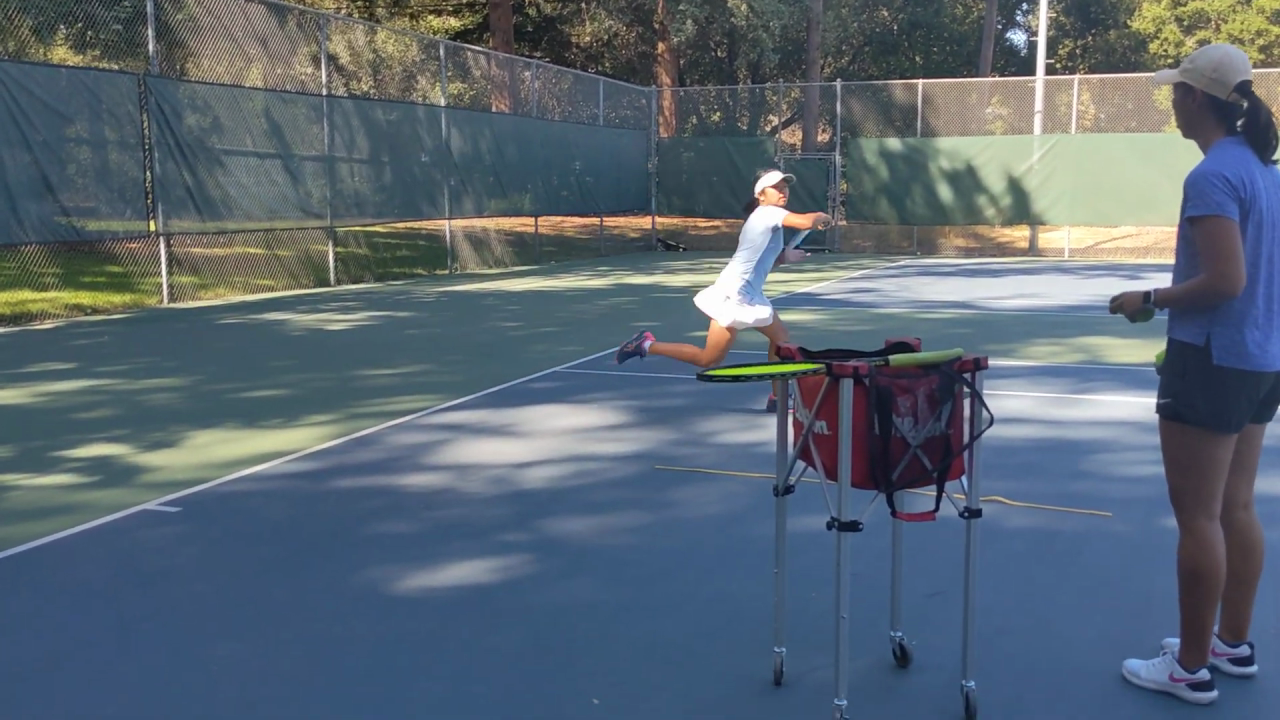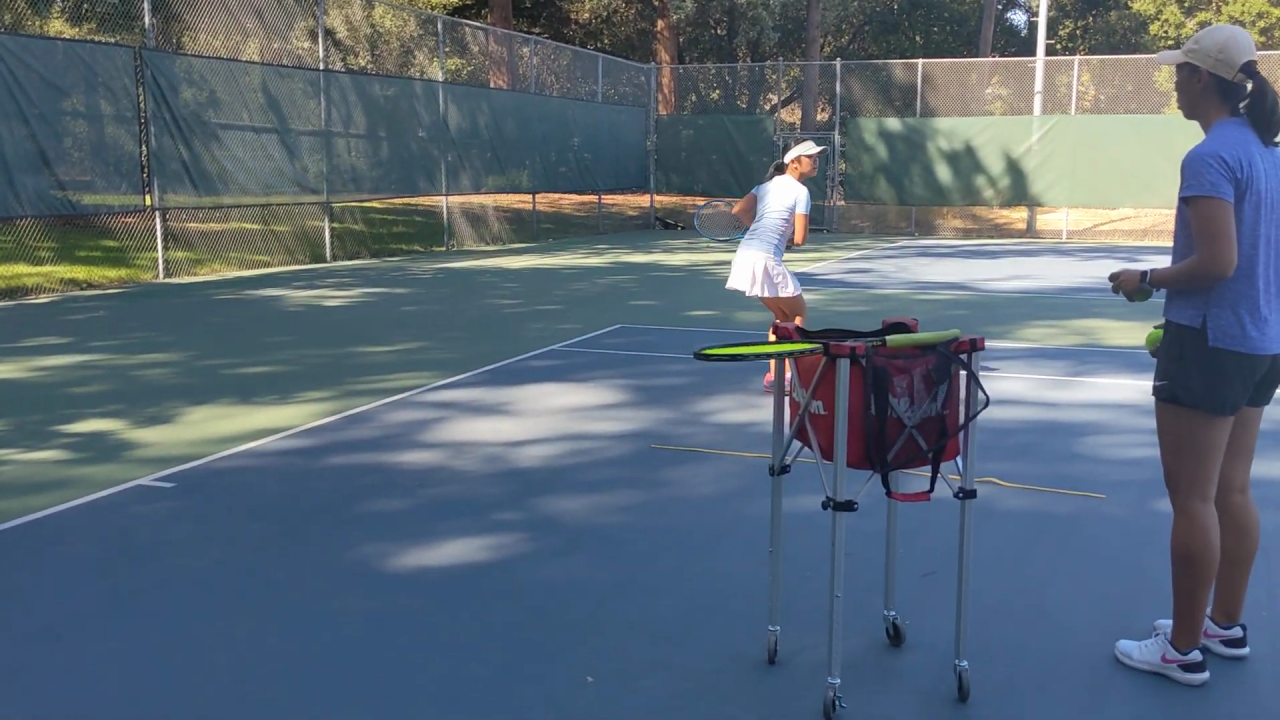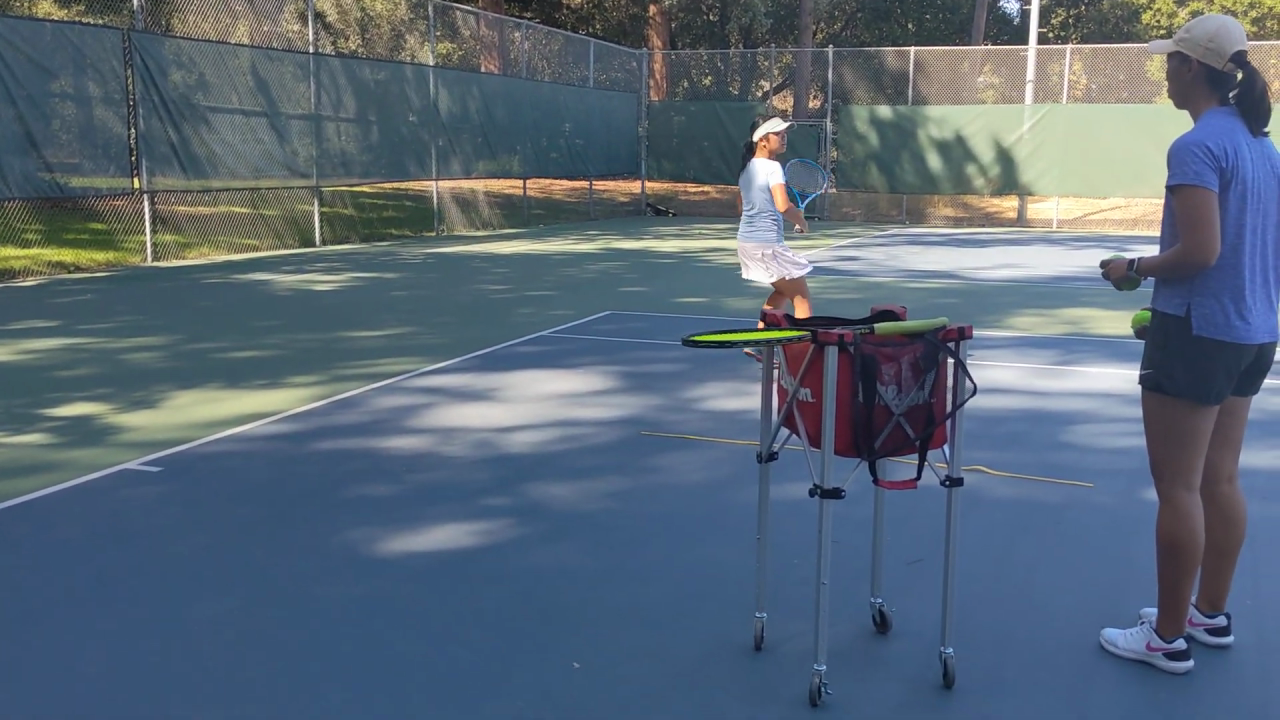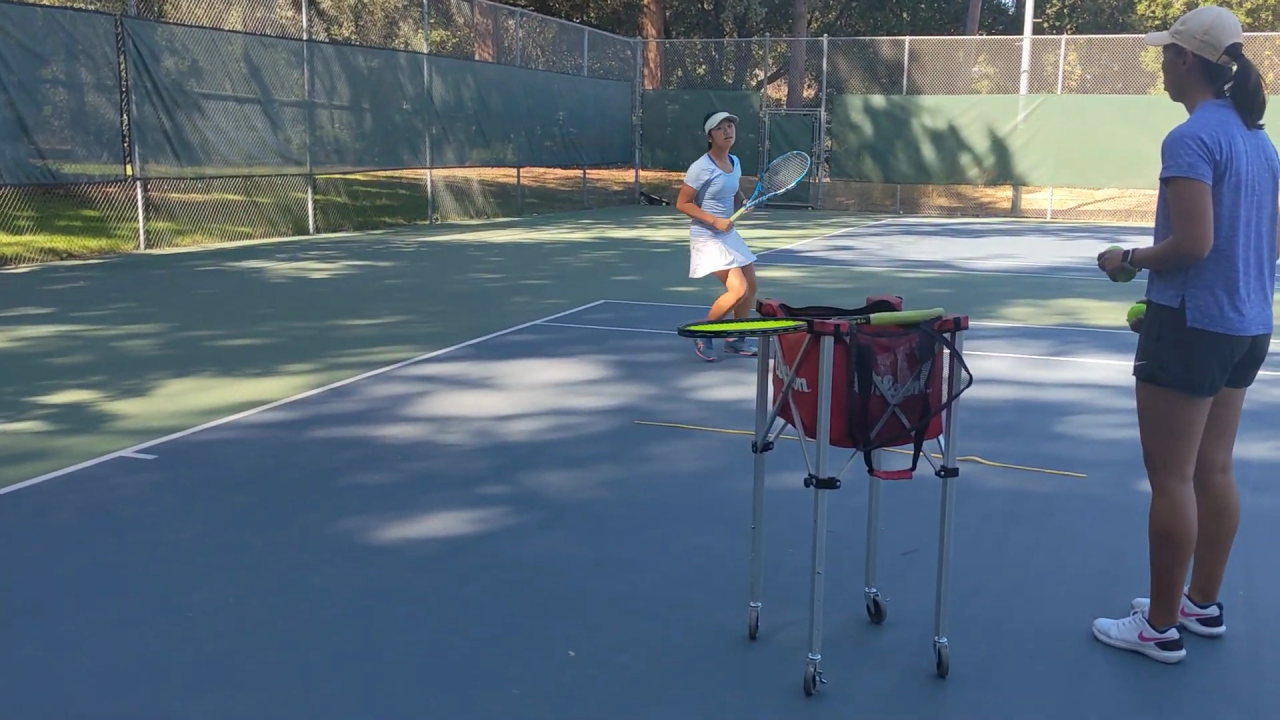
dt=0.3s
person 1, frame 1
left shoulder: (1212, 175)
left elbow: (1224, 280)
left wrist: (1149, 300)
left hip: (1213, 361)
left knee: (1198, 517)
left ankle: (1192, 667)
person 1, frame 2
left shoulder: (1210, 157)
left elbow: (1215, 262)
left wrist: (1145, 280)
left hip: (1210, 344)
left knee: (1193, 500)
left ankle: (1184, 650)
right ankle: (1226, 625)
person 1, frame 3
left shoulder: (1197, 146)
left elbow: (1201, 251)
left wrist: (1132, 267)
left hip: (1195, 332)
left knee: (1178, 488)
right knee: (1220, 481)
left ankle: (1169, 637)
right ankle: (1211, 613)
person 1, frame 4
left shoulder: (1190, 139)
left elbow: (1193, 243)
left wrist: (1127, 259)
left hip: (1191, 324)
left knee: (1171, 479)
right knee: (1214, 472)
left ankle: (1162, 626)
right ankle: (1203, 604)
person 2, frame 1
left shoulder: (767, 217)
right shoulder: (770, 213)
right elbow: (807, 221)
left wrist: (788, 256)
right wrist: (822, 216)
left hip: (748, 294)
right hip: (735, 293)
left knee: (781, 338)
right knee: (709, 359)
left ankle: (778, 396)
right ankle: (647, 345)
person 2, frame 2
left shoulder: (767, 184)
right shoulder: (800, 192)
left elbow: (739, 211)
right elbow: (799, 238)
left hip: (746, 254)
right hip: (764, 259)
left knee: (785, 316)
right knee: (800, 314)
left ankle: (774, 376)
right ankle: (790, 375)
person 2, frame 3
left shoulder: (748, 167)
right shoulder: (772, 167)
right elbow: (784, 206)
left wrist: (767, 220)
right wrist: (801, 220)
left hip: (748, 242)
right hip: (767, 245)
left knee: (782, 293)
right knee: (801, 297)
person 2, frame 4
left shoulder: (734, 162)
right shoulder: (701, 167)
right elbow: (682, 204)
left wrist: (742, 205)
right wrist: (711, 220)
left hip: (728, 236)
right hip: (706, 239)
left knee: (750, 288)
right knee: (738, 292)
left ankle: (735, 340)
right ankle: (703, 335)
